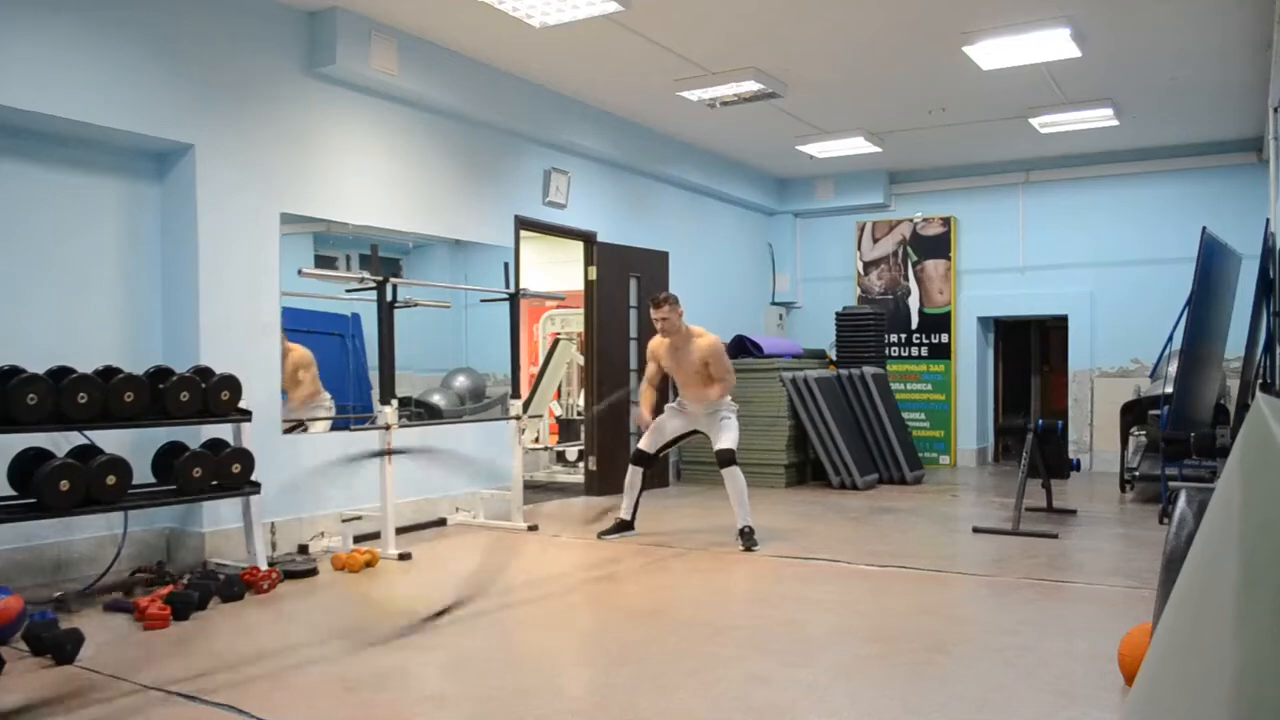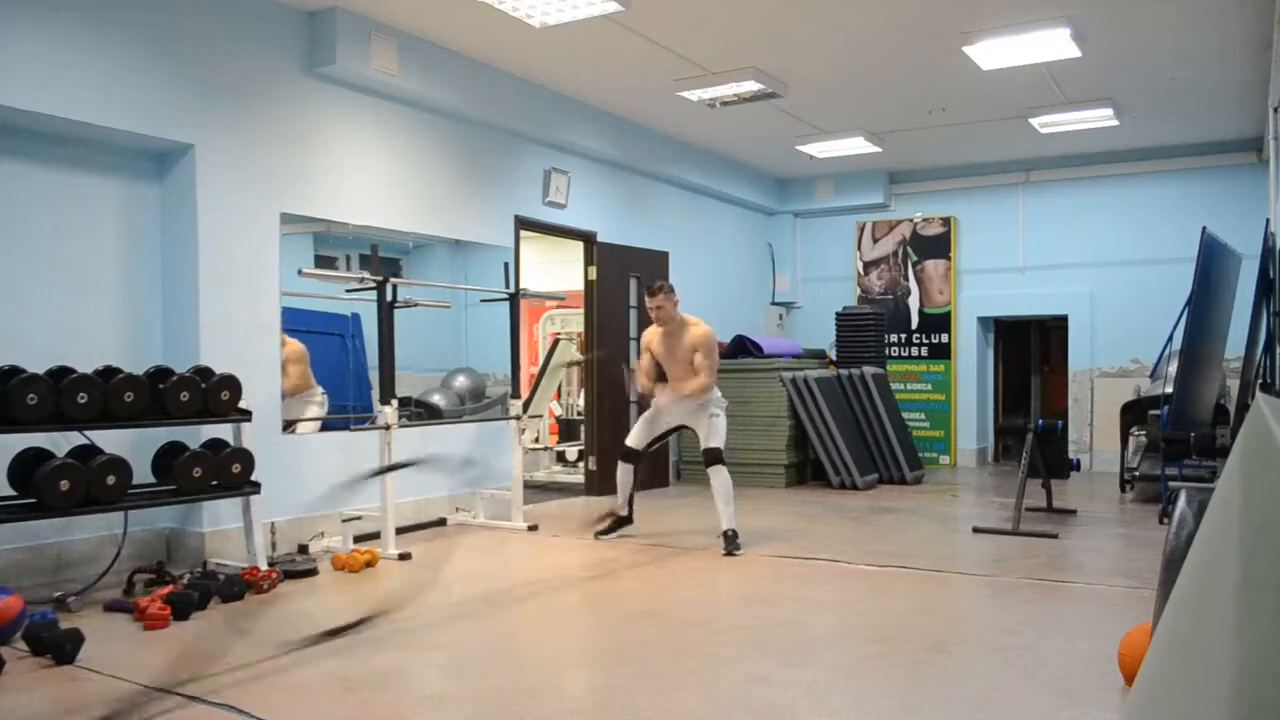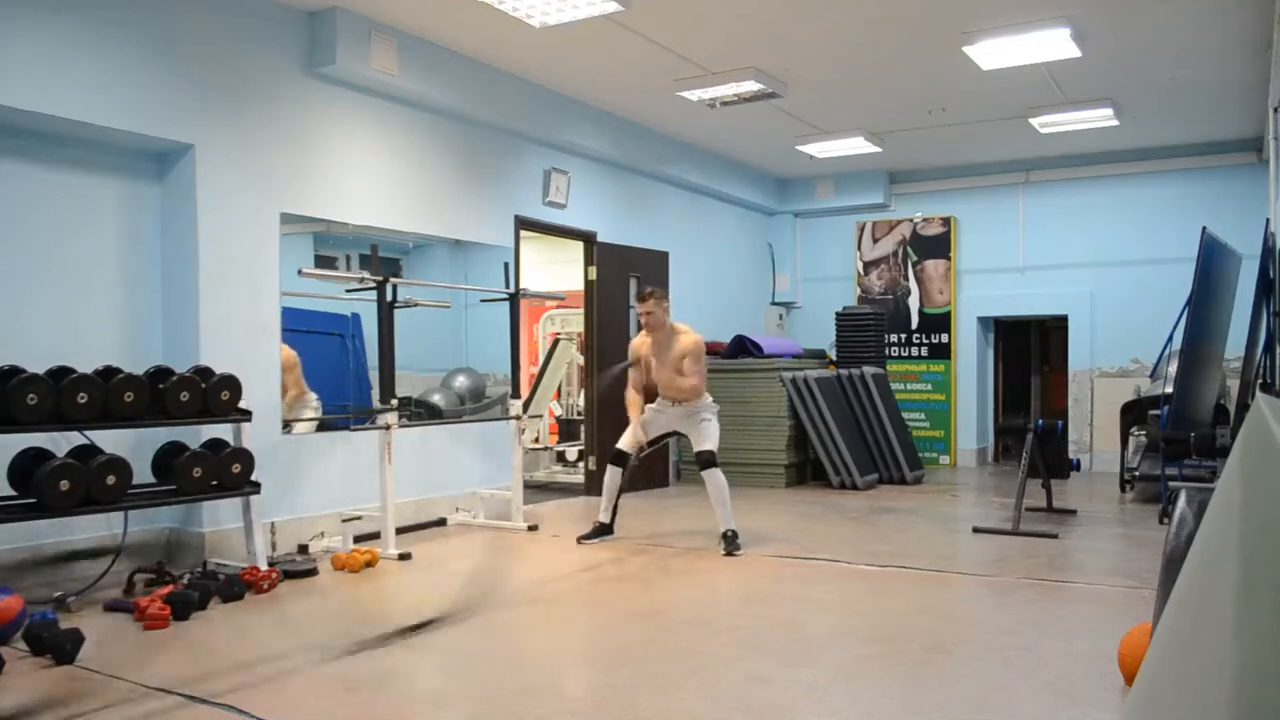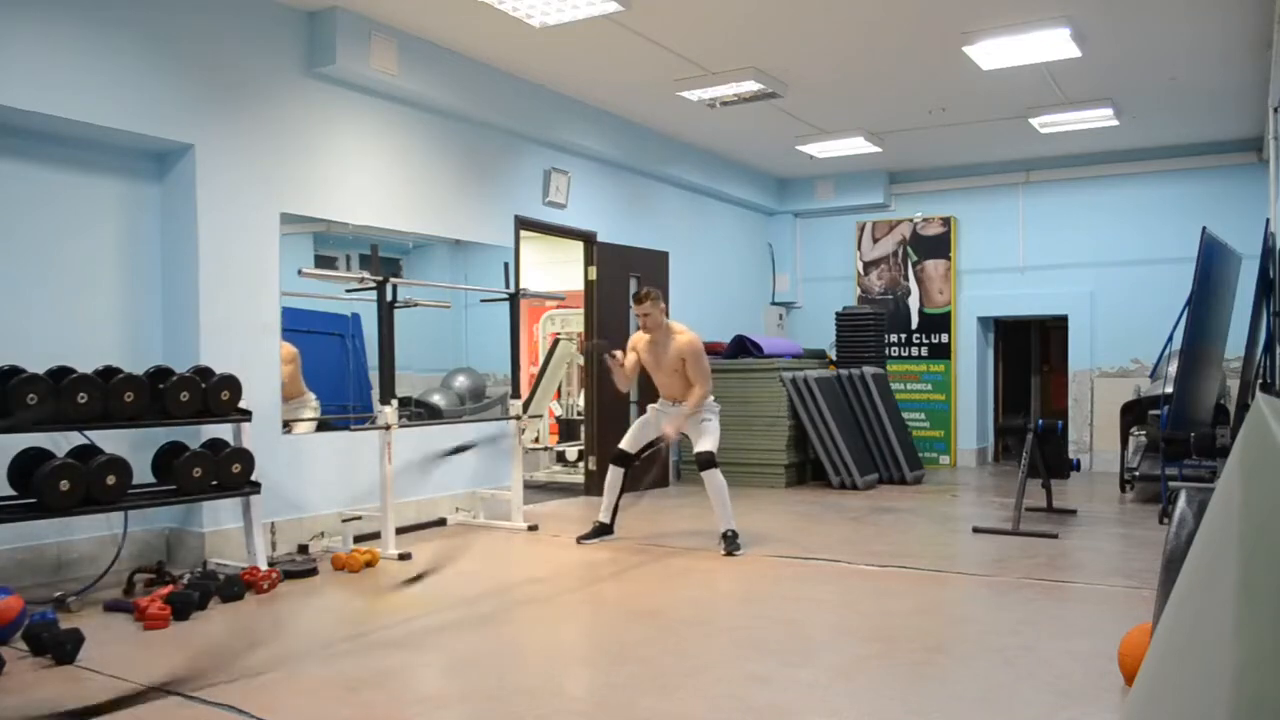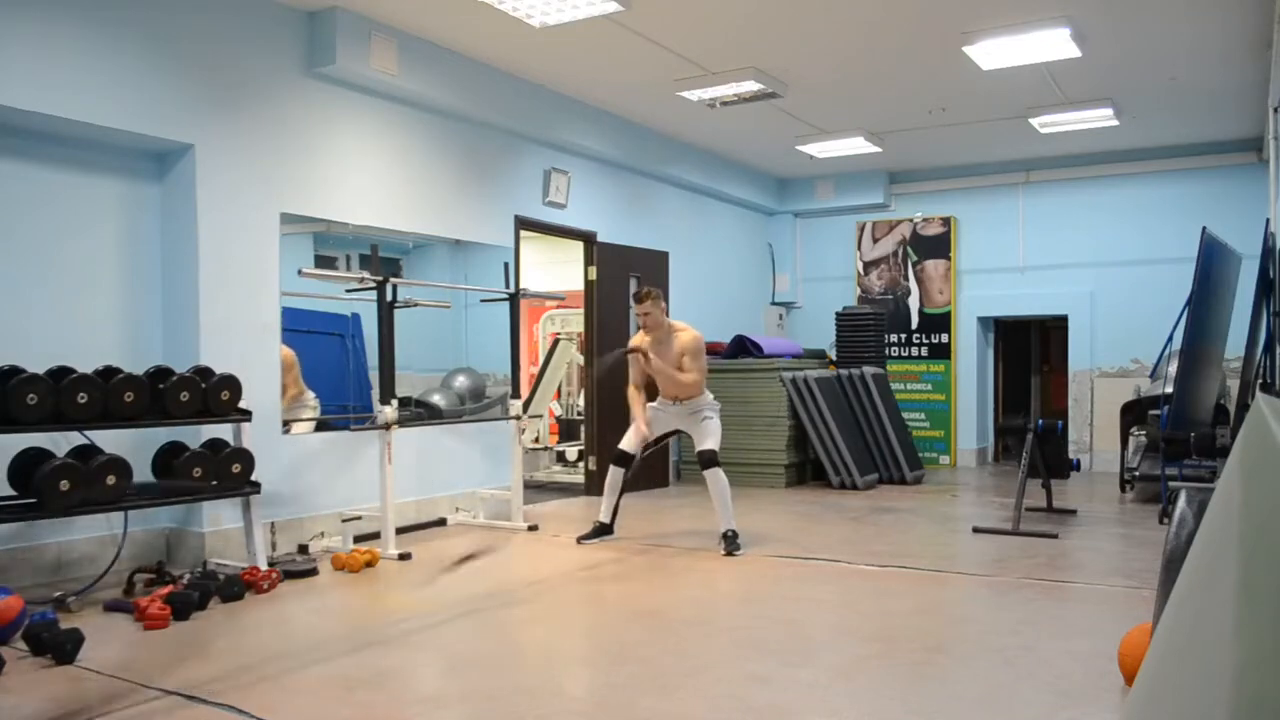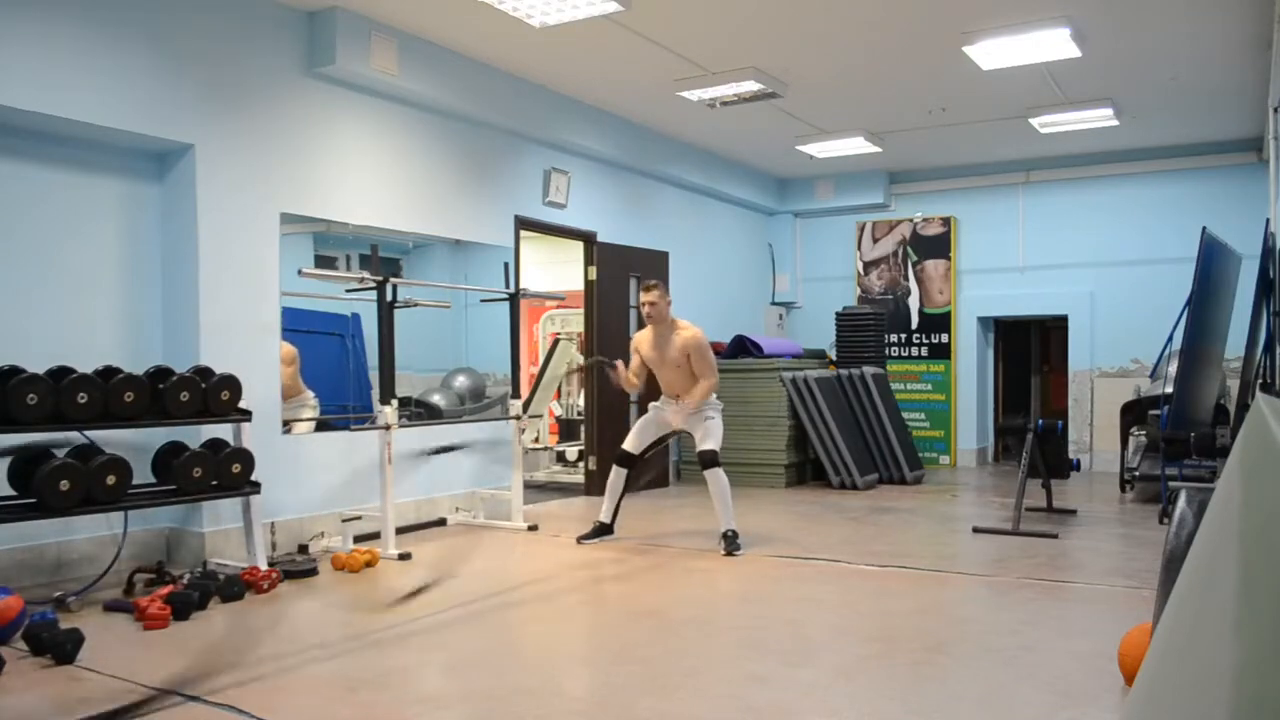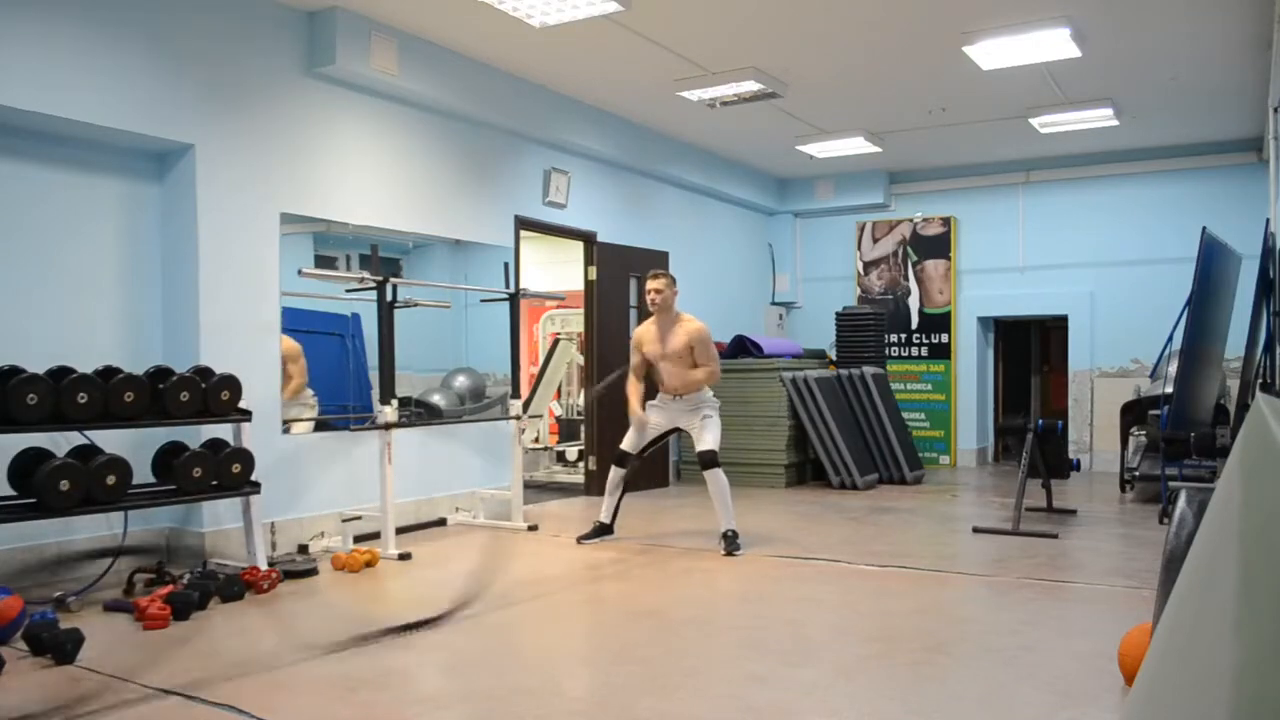
dt=0.5s
person 1, frame 1
left shoulder: (708, 344)
right shoulder: (656, 345)
left elbow: (728, 382)
right elbow: (649, 385)
left wrist: (699, 400)
right wrist: (645, 411)
left hip: (716, 408)
right hip: (682, 407)
left knee: (726, 459)
right knee: (639, 456)
left ankle: (745, 529)
right ankle: (626, 520)
person 1, frame 2
left shoulder: (701, 333)
right shoulder: (650, 336)
left elbow: (707, 380)
right elbow: (645, 376)
left wrist: (674, 393)
right wrist: (644, 383)
left hip: (704, 402)
right hip: (670, 403)
left knee: (713, 458)
right knee: (628, 451)
left ankle: (729, 532)
right ankle: (623, 515)
person 1, frame 3
left shoulder: (690, 341)
right shoulder: (639, 344)
left elbow: (697, 388)
right elbow: (635, 389)
left wrist: (664, 377)
right wrist: (636, 429)
left hip: (696, 410)
right hip: (662, 408)
left knee: (706, 460)
right knee: (617, 456)
left ankle: (728, 532)
right ankle: (604, 524)
person 1, frame 4
left shoulder: (687, 341)
right shoulder: (636, 342)
left elbow: (703, 387)
right elbow: (625, 385)
left wrist: (679, 423)
right wrist: (618, 369)
left hip: (698, 410)
right hip: (663, 409)
left knee: (706, 462)
right knee: (619, 457)
left ankle: (729, 532)
right ankle: (604, 524)
person 1, frame 5
left shoulder: (689, 338)
right shoulder: (639, 342)
left elbow: (695, 384)
right elbow: (636, 388)
left wrist: (659, 366)
right wrist: (640, 424)
left hip: (698, 408)
right hip: (664, 406)
left knee: (708, 460)
right knee: (620, 458)
left ankle: (729, 532)
right ankle: (605, 524)
person 1, frame 6
left shoulder: (691, 337)
right shoulder: (639, 341)
left elbow: (710, 380)
right elbow: (635, 384)
left wrist: (684, 412)
right wrist: (623, 378)
left hip: (701, 408)
right hip: (665, 407)
left knee: (709, 461)
right knee: (622, 458)
left ankle: (729, 532)
right ankle: (605, 523)
person 1, frame 7
left shoulder: (694, 330)
right shoulder: (641, 333)
left elbow: (713, 371)
right elbow: (636, 377)
left wrist: (677, 375)
right wrist: (635, 407)
left hip: (697, 404)
right hip: (662, 405)
left knee: (708, 461)
right knee: (621, 458)
left ankle: (729, 532)
right ankle: (605, 523)
